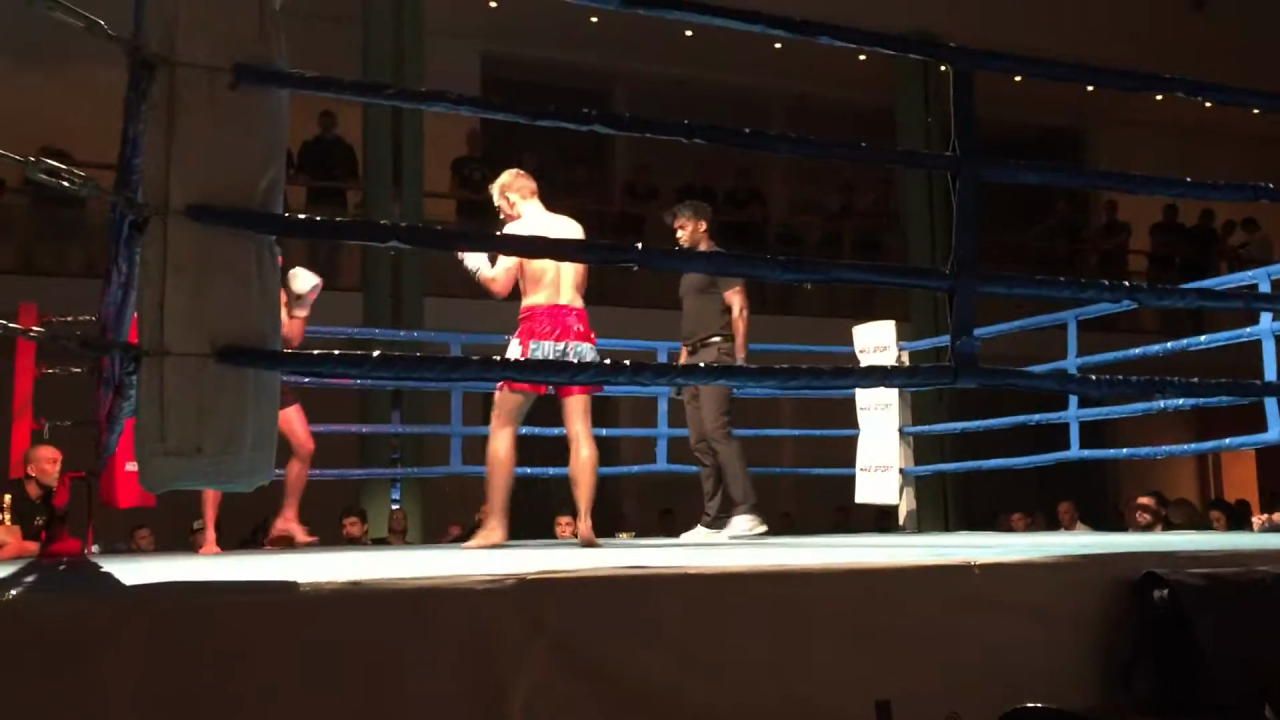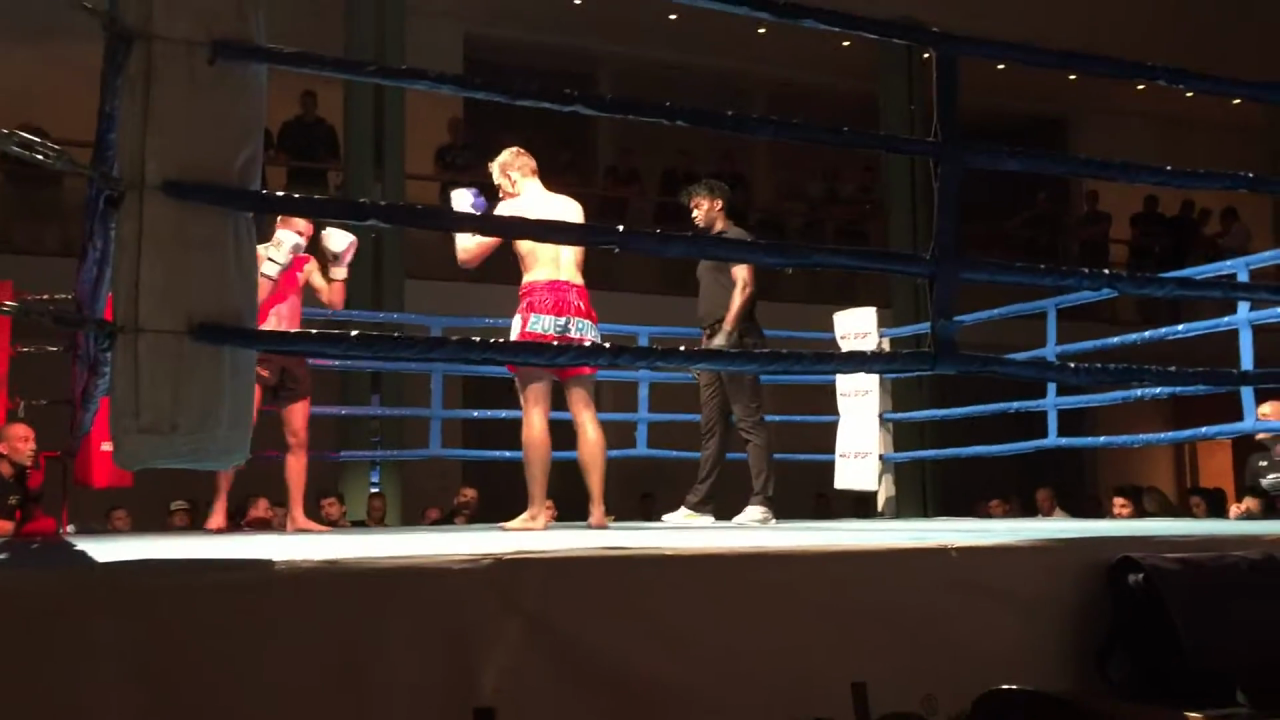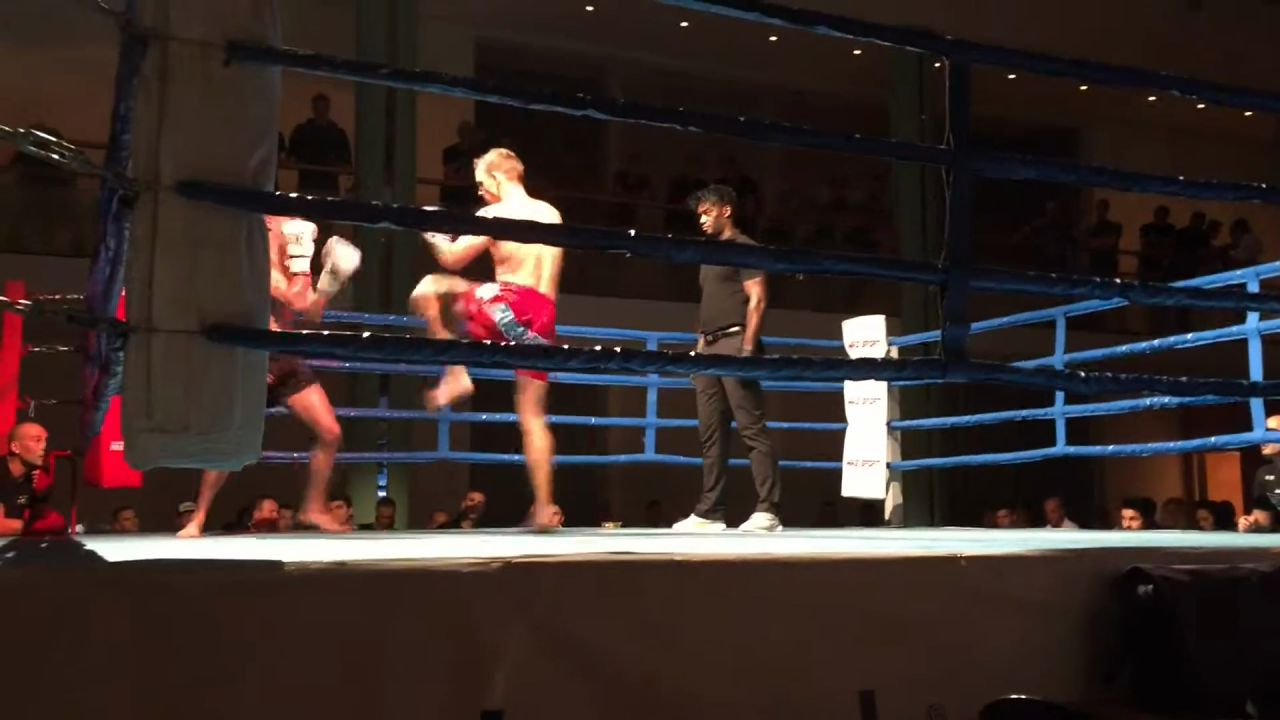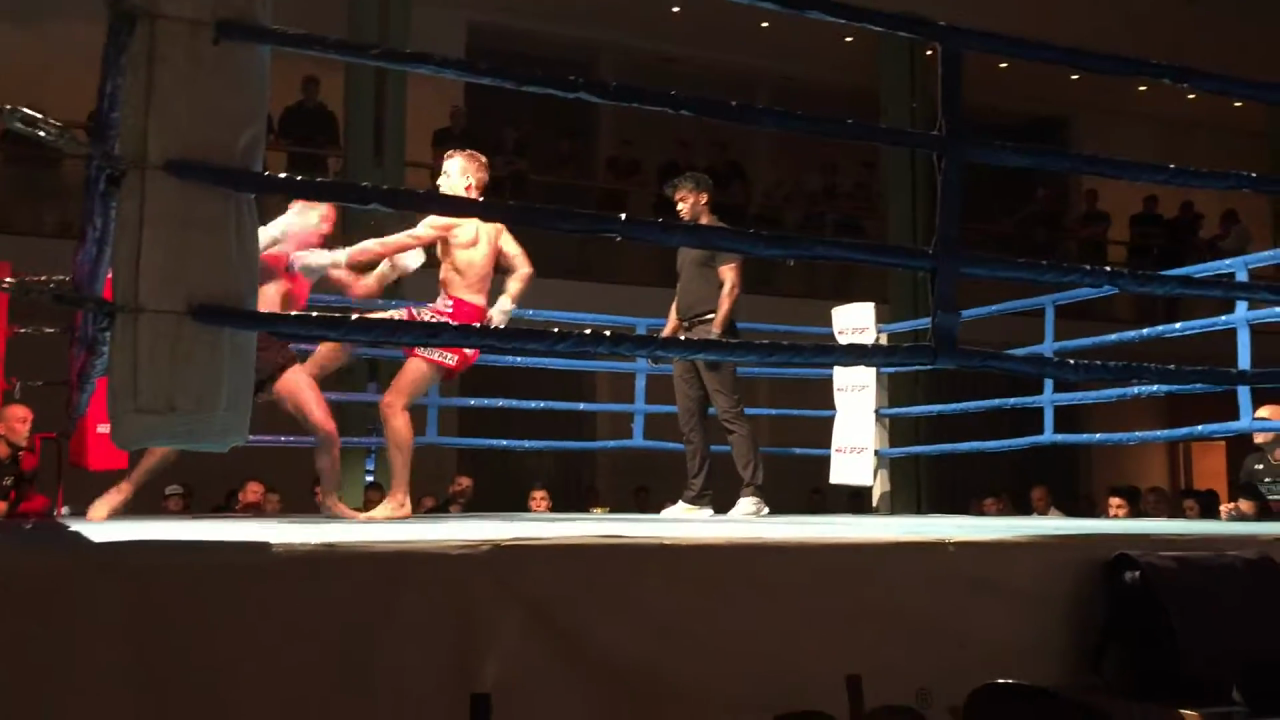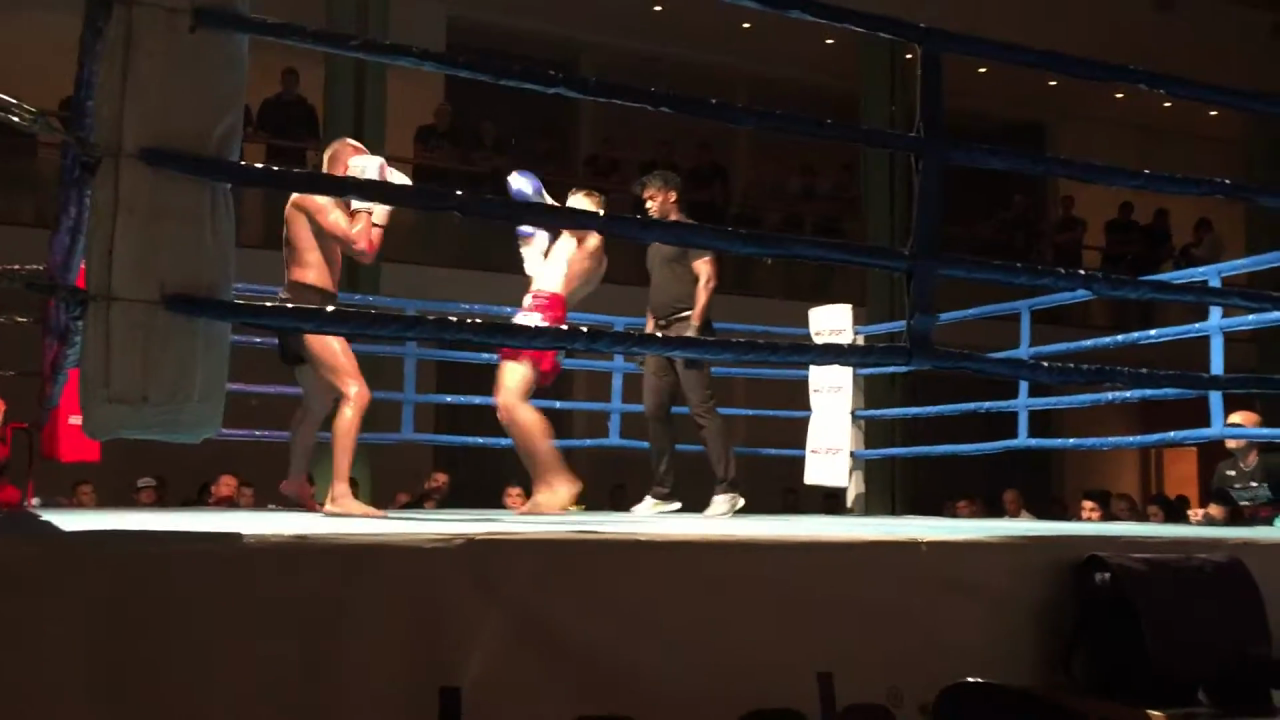
dt=0.5s
person 1, frame 1
left shoulder: (518, 229)
right shoulder: (574, 227)
left elbow: (500, 286)
left wrist: (475, 261)
left hip: (537, 329)
right hip: (577, 329)
left knee: (502, 427)
right knee: (580, 432)
left ankle: (495, 524)
right ankle: (585, 523)
person 1, frame 2
left shoulder: (513, 207)
right shoulder: (573, 206)
left elbow: (467, 256)
left wrist: (462, 215)
left hip: (539, 305)
right hip: (578, 305)
left knee: (535, 411)
right knee: (584, 412)
left ankle: (536, 511)
right ankle: (597, 509)
person 1, frame 3
left shoulder: (495, 215)
right shoulder: (552, 214)
left elbow: (452, 258)
left wrist: (434, 233)
left hip: (507, 305)
right hip: (542, 319)
left knee: (426, 290)
right knee: (532, 420)
left ankle: (455, 376)
right ankle: (543, 509)
person 1, frame 4
left shoulder: (451, 219)
right shoulder: (493, 225)
left elbow: (386, 246)
right elbow: (523, 269)
left wrist: (330, 258)
right wrist: (504, 306)
left hip: (457, 323)
right hip: (445, 315)
left knee: (393, 404)
left ankle: (399, 499)
person 1, frame 5
left shoulder: (590, 234)
right shoulder: (599, 261)
left elbow: (576, 227)
left wrist: (541, 199)
right wrist: (537, 247)
left hip: (540, 313)
right hip: (543, 316)
left knee: (509, 402)
right knee: (510, 404)
left ankle: (557, 479)
right ankle: (544, 488)
person 2, frame 1
right shoulder: (691, 269)
left elbow: (739, 309)
left wrist: (740, 358)
right wrist: (681, 364)
left hip: (717, 353)
right hip: (695, 361)
left knee: (717, 431)
right knee: (701, 442)
left ankle: (746, 511)
right ankle: (713, 520)
person 2, frame 2
left shoulder: (735, 238)
left elbow: (744, 286)
left wrist: (727, 333)
right wrist: (704, 345)
left hip: (735, 338)
right hip: (715, 342)
left knee: (748, 420)
right knee: (712, 426)
left ankle: (761, 504)
right ankle: (698, 504)
person 2, frame 3
left shoulder: (745, 249)
left elbow: (757, 300)
left wrist: (748, 349)
right wrist: (699, 351)
left hip: (735, 344)
right hip: (711, 349)
left knee: (751, 428)
right knee: (711, 434)
left ankle: (767, 510)
right ankle: (708, 512)
person 2, frame 4
right shoulder: (687, 244)
left elbow: (731, 286)
left wrist: (716, 332)
right wrist: (664, 337)
left hip: (710, 331)
right hip: (686, 337)
left knee: (729, 412)
right knee: (690, 420)
left ankle: (752, 493)
right ankle: (696, 498)
person 2, frame 5
right shoulder: (655, 243)
left elbow: (707, 279)
left wrist: (695, 326)
right wrist: (648, 334)
left hip: (685, 327)
right hip: (660, 334)
left knee: (702, 408)
right knee: (654, 411)
left ankle: (726, 490)
right ankle: (660, 492)
person 3, frame 1
left shoulder: (276, 294)
left elbow: (293, 340)
left wrist: (302, 303)
left knee: (304, 447)
left ankle: (288, 519)
right ankle: (209, 538)
person 3, frame 2
left shoulder: (306, 263)
right shoulder: (253, 256)
left elbow: (335, 303)
left wrist: (339, 265)
right wrist: (275, 261)
left hip: (291, 354)
right hip: (256, 351)
left knee: (298, 439)
left ankle: (297, 516)
right ankle: (220, 505)
person 3, frame 3
left shoulder: (296, 262)
left elbow: (309, 306)
right elbow: (294, 302)
left wrist: (336, 278)
right wrist: (300, 254)
left hip: (287, 357)
left knee: (331, 432)
left ankle: (314, 509)
right ankle: (199, 516)
person 3, frame 4
right shoulder: (268, 241)
left elbow: (360, 289)
left wrist: (390, 269)
left hip: (276, 351)
left knee: (326, 429)
left ankle: (331, 500)
right ankle: (124, 490)
person 3, frame 5
left shoulder: (332, 201)
right shoulder: (312, 195)
left elbow: (366, 253)
right elbow: (357, 242)
left wrist: (377, 204)
right wrist: (370, 203)
left hip: (315, 308)
right hip: (306, 307)
left knee: (319, 401)
right knee: (355, 392)
left ankle: (295, 479)
right ankle: (339, 494)
